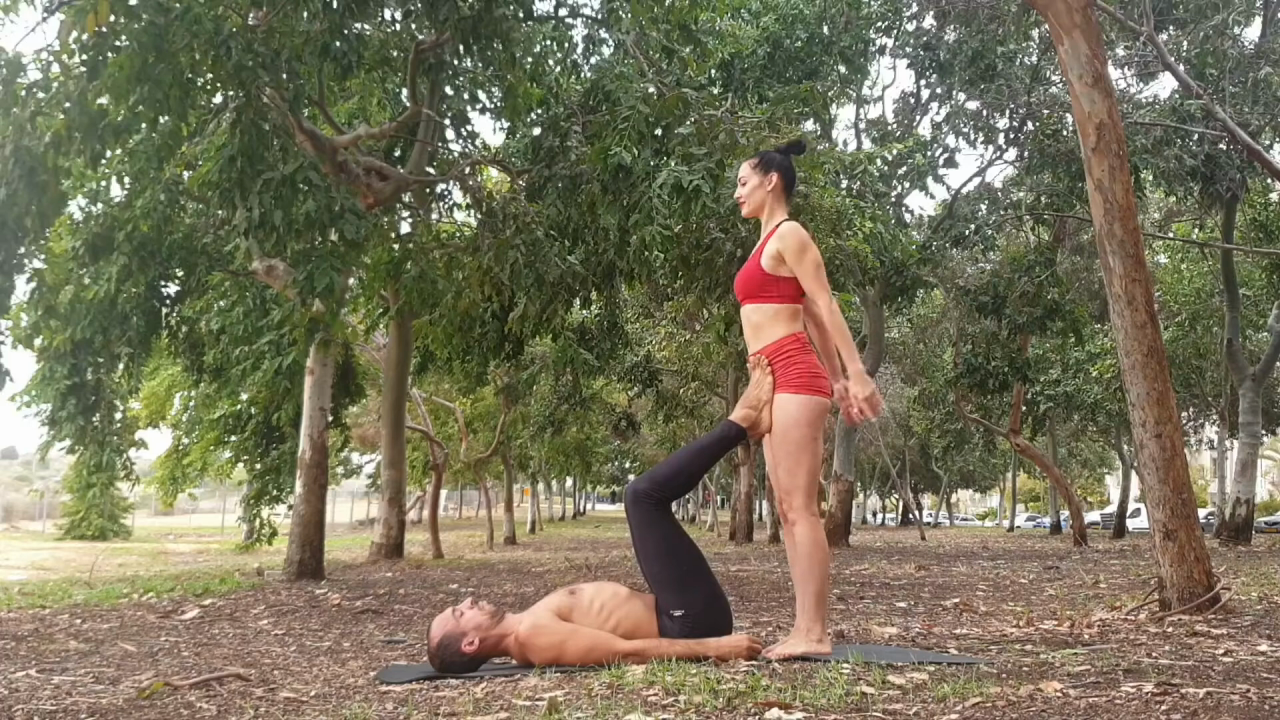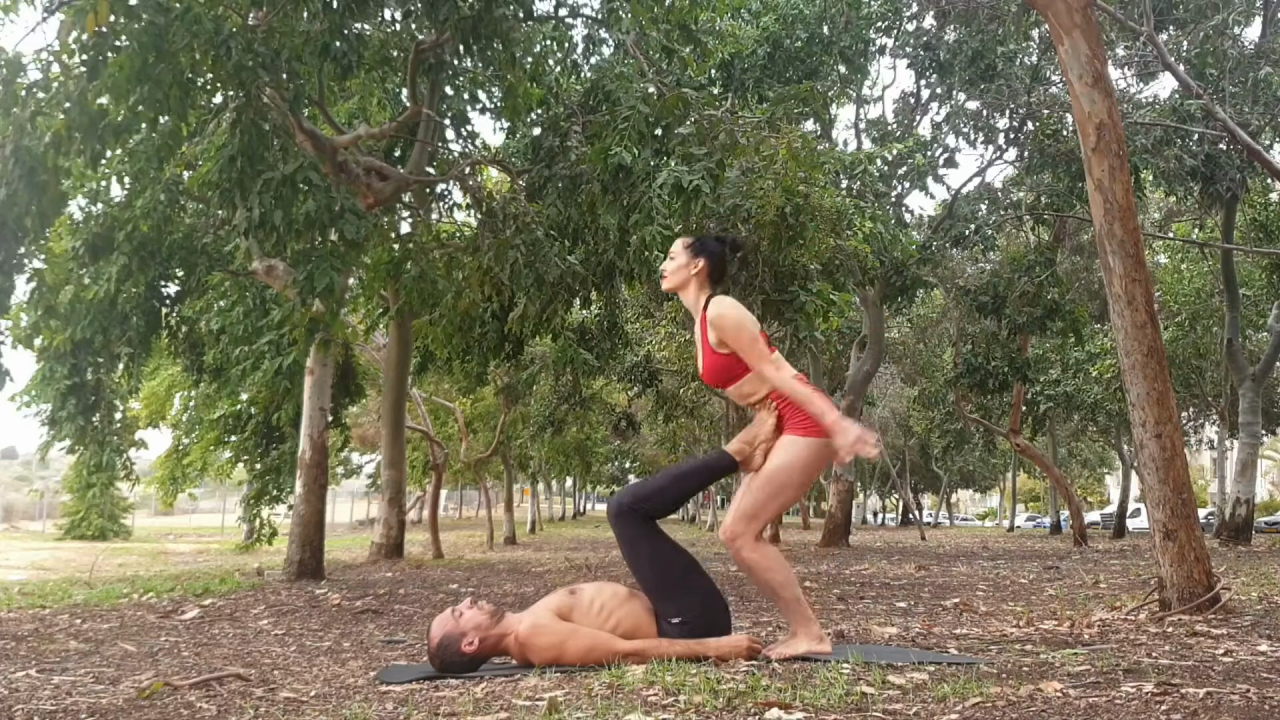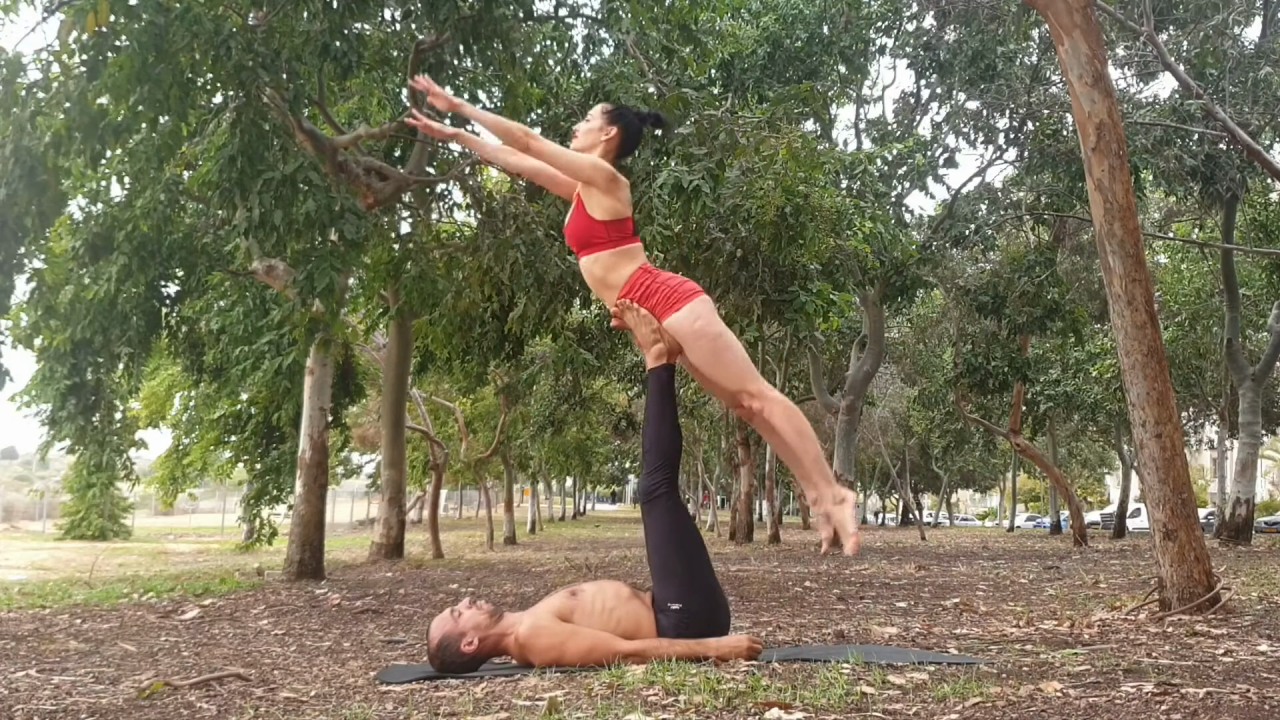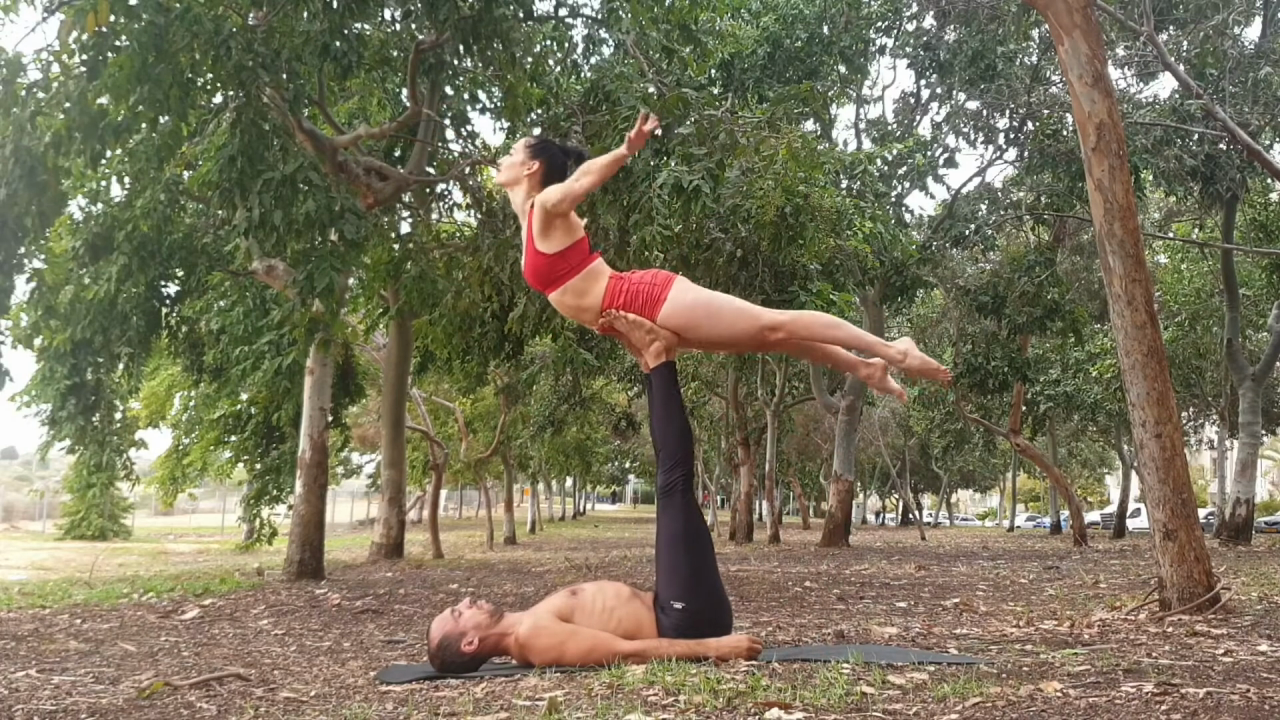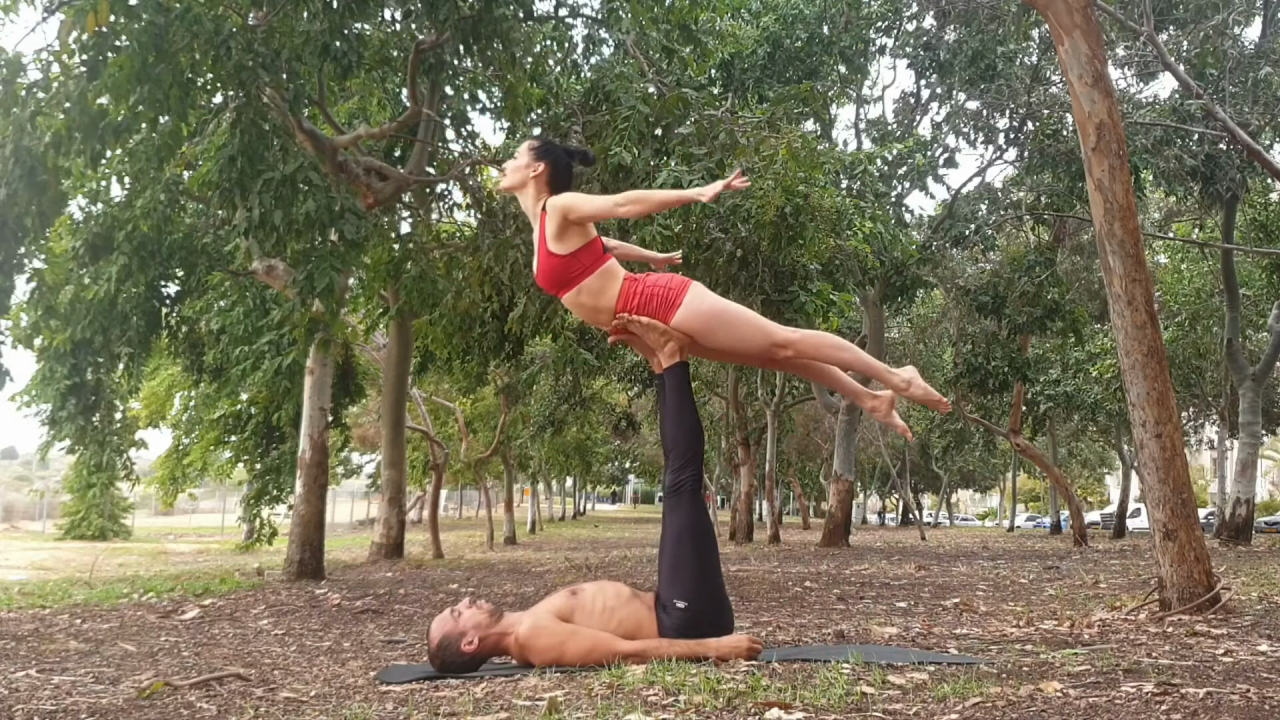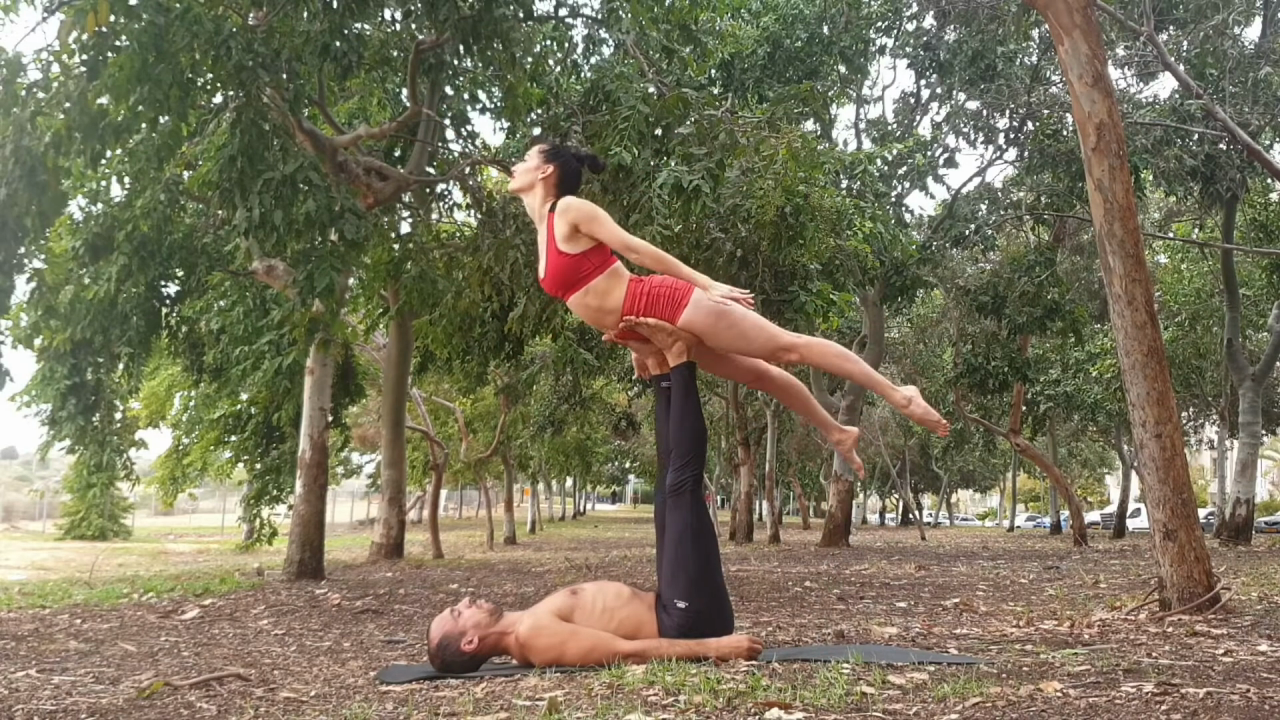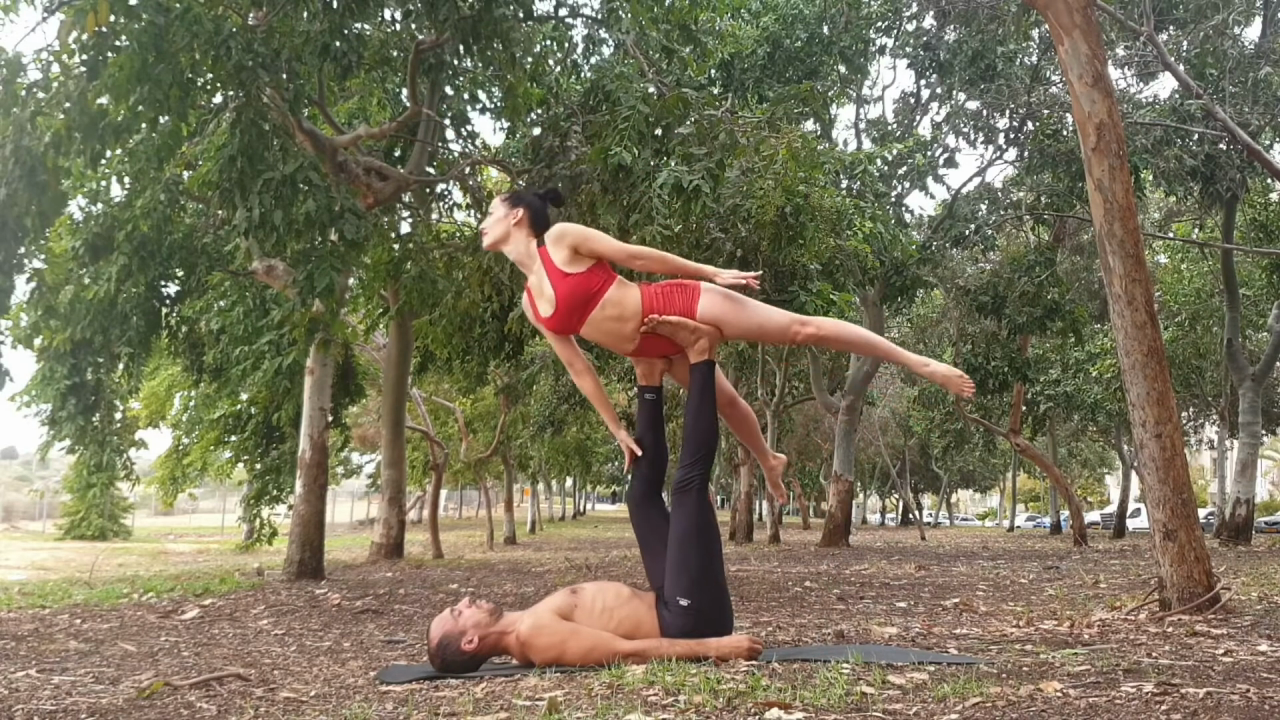
dt=0.5s
person 1, frame 1
left shoulder: (789, 235)
right shoulder: (768, 240)
left elbow: (823, 307)
left wrist: (856, 371)
right wrist: (836, 378)
left hip: (794, 378)
right hip: (782, 380)
left knee: (798, 510)
right knee: (792, 510)
left ankle: (812, 632)
right ankle: (807, 627)
person 1, frame 2
left shoulder: (723, 313)
right shoulder: (703, 321)
left elbow: (777, 373)
left wrist: (836, 422)
left hip: (806, 424)
right hip: (789, 427)
left knee: (738, 533)
right knee: (741, 532)
left ankle: (809, 633)
right ankle: (803, 629)
person 1, frame 3
left shoulder: (602, 177)
right shoulder: (582, 185)
left elbow: (526, 140)
right elbow: (519, 158)
left wrist: (457, 105)
right wrist: (450, 134)
left hip: (670, 303)
right hip: (657, 313)
left knee: (753, 395)
right knee: (745, 401)
left ankle: (830, 493)
right ankle: (820, 497)
person 1, frame 4
left shoulder: (547, 205)
right shoulder: (533, 219)
left elbow: (584, 177)
left wrist: (626, 150)
left hip: (650, 300)
right hip: (644, 316)
left knee: (773, 326)
right knee: (763, 335)
left ankle: (888, 350)
right ankle: (863, 368)
person 1, frame 5
left shoulder: (561, 208)
right shoulder: (543, 227)
left elbow: (625, 203)
left wrist: (697, 194)
right wrist: (655, 257)
left hip: (663, 303)
right hip: (652, 323)
left knee: (781, 343)
right knee: (769, 354)
left ankle: (895, 379)
right ankle: (868, 399)
person 1, frame 6
left shoulder: (569, 209)
right shoulder: (545, 235)
left elbow: (637, 248)
left wrist: (707, 284)
right wrist: (634, 347)
left hip: (668, 304)
left knee: (785, 346)
right knee: (755, 372)
left ankle: (898, 395)
right ankle: (836, 431)
person 1, frame 7
left shoulder: (561, 239)
right shoulder: (531, 305)
left elbow: (638, 256)
right elbow: (579, 368)
left wrist: (713, 274)
right wrist: (617, 430)
left hip: (682, 306)
right hip: (663, 347)
left knee: (801, 329)
right knee: (724, 402)
left ankle: (917, 362)
right ankle: (767, 460)
person 2, frame 1
left shoulder: (527, 626)
right shoulder: (530, 635)
right elbow: (627, 652)
right wrist: (715, 646)
left hip: (679, 621)
right hip: (690, 623)
left knee: (646, 496)
right knee: (645, 494)
left ankle: (743, 422)
right ankle: (741, 423)
person 2, frame 2
left shoulder: (528, 625)
right shoulder: (530, 634)
right elbow: (626, 651)
right wrist: (714, 646)
left hip: (681, 621)
right hip: (691, 624)
left knee: (627, 508)
right knee: (627, 507)
left ankle: (737, 453)
right ankle: (736, 454)
person 2, frame 3
left shoulder: (530, 626)
right shoulder: (531, 636)
right elbow: (627, 652)
right wrist: (713, 646)
left hip: (678, 620)
right hip: (688, 623)
right knee: (657, 488)
left ankle: (656, 360)
right ankle: (658, 361)
person 2, frame 4
left shoulder: (530, 624)
right shoulder: (530, 636)
right elbow: (627, 652)
right wrist: (712, 646)
left hip: (676, 615)
right hip: (688, 622)
right knee: (674, 485)
left ankle: (653, 362)
right ankle: (657, 358)
person 2, frame 5
left shoulder: (530, 624)
right shoulder: (531, 636)
right elbow: (627, 653)
right wrist: (712, 647)
left hip: (674, 617)
right hip: (688, 624)
right knee: (682, 487)
left ankle: (664, 363)
right ankle: (671, 359)
person 2, frame 6
left shoulder: (530, 624)
right shoulder: (531, 635)
right elbow: (627, 653)
right wrist: (712, 647)
left hip: (675, 615)
right hip: (688, 624)
right knee: (682, 486)
left ankle: (665, 365)
right ankle: (676, 358)
person 2, frame 7
left shoulder: (529, 625)
right shoulder: (531, 634)
right elbow: (628, 652)
right wrist: (712, 646)
left hip: (675, 611)
right hip: (690, 624)
left knee: (643, 493)
right knee: (688, 485)
left ankle: (649, 378)
right ankle: (699, 356)
